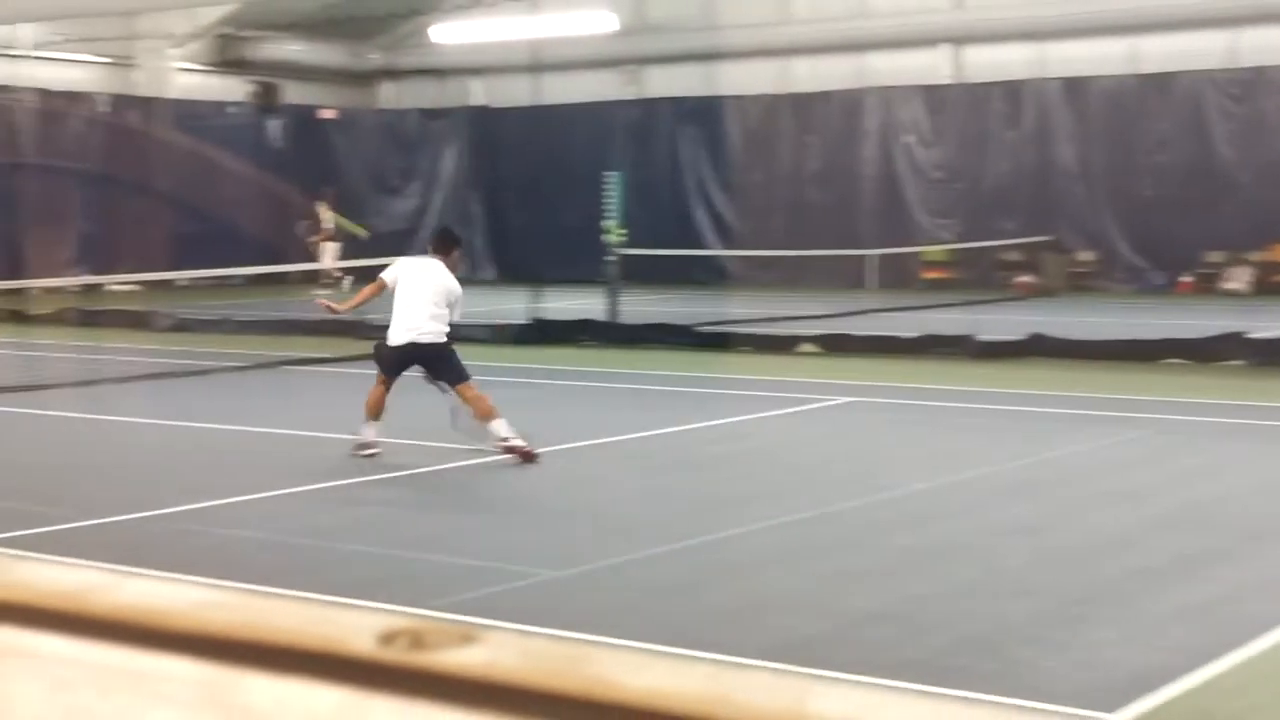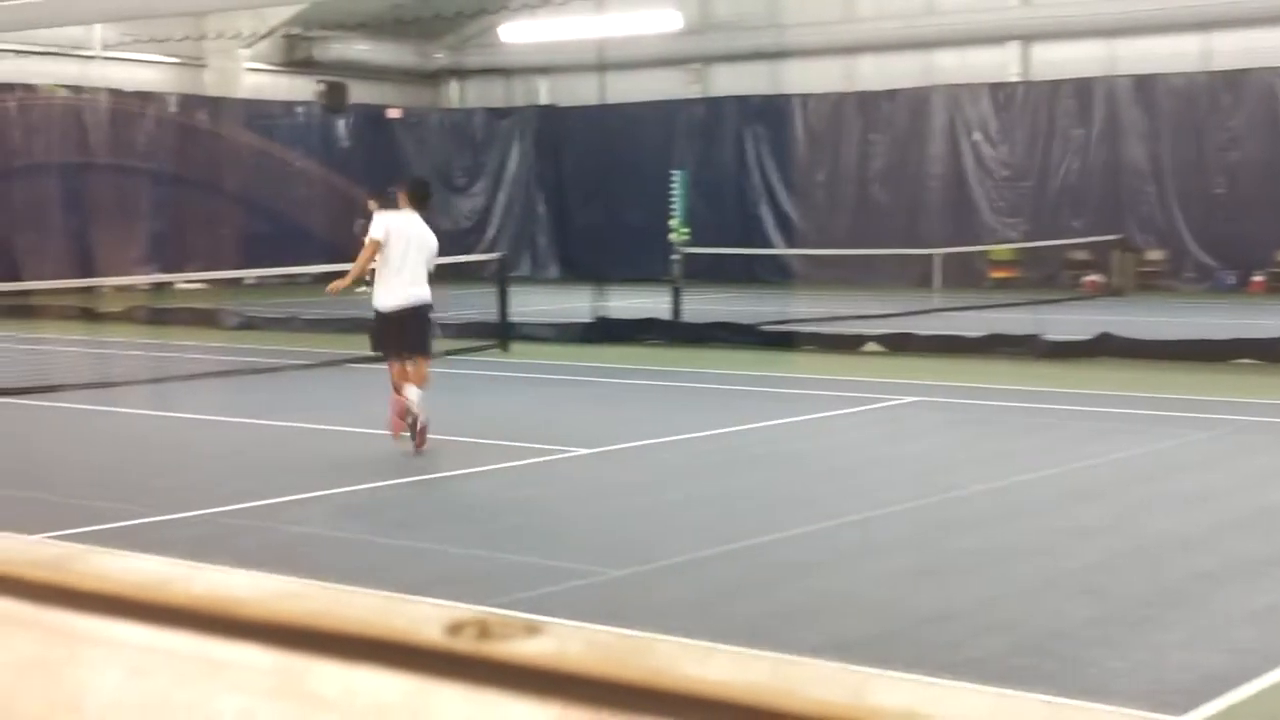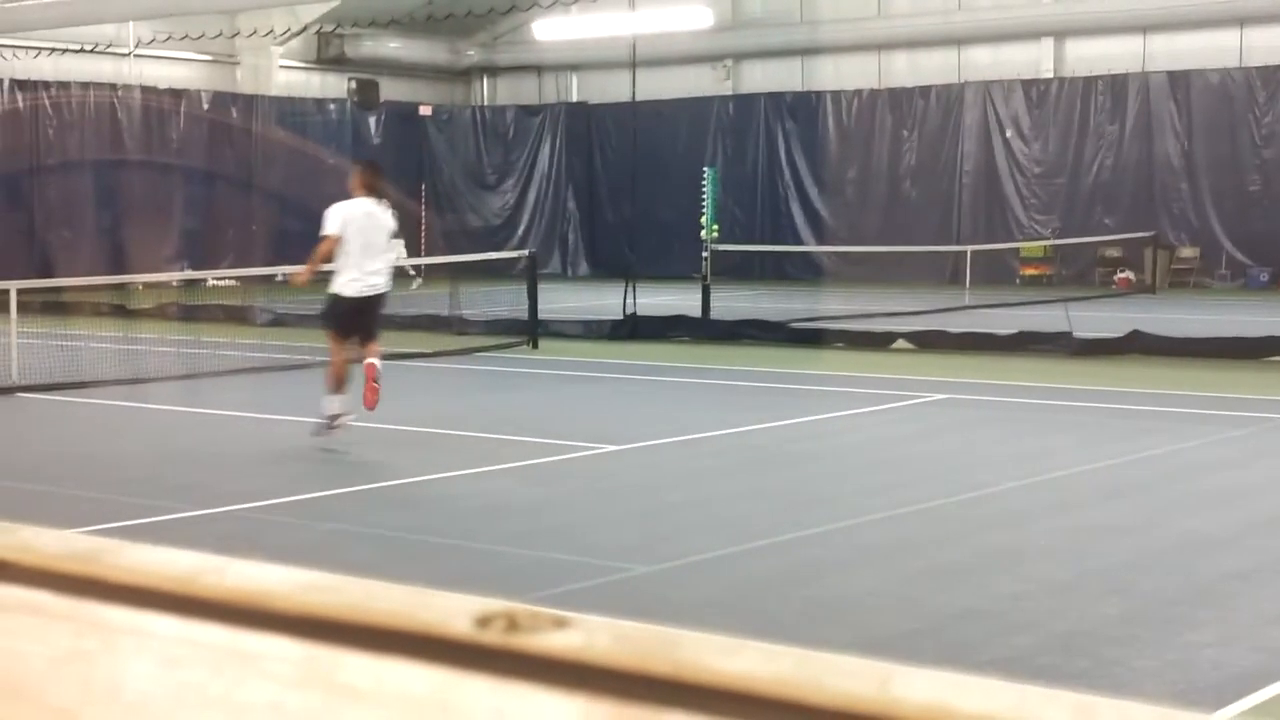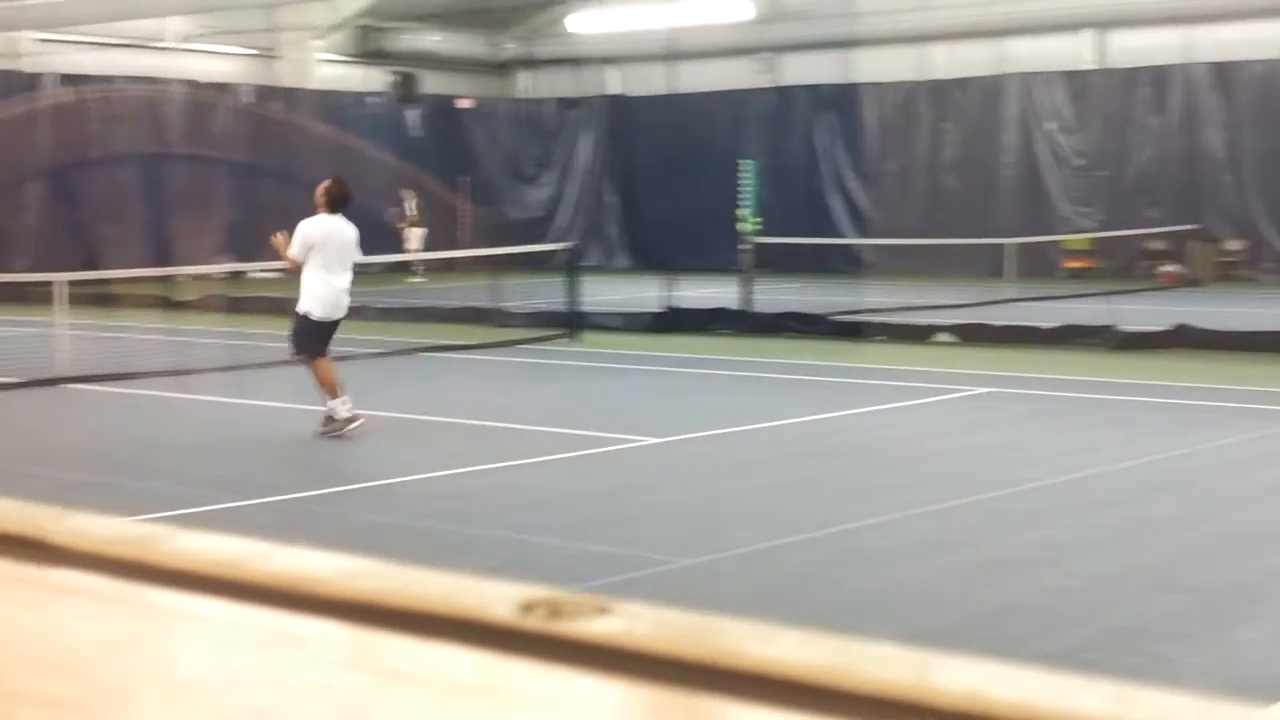
dt=0.2s
person 1, frame 1
left shoulder: (405, 264)
right shoulder: (452, 284)
left elbow: (375, 288)
left wrist: (344, 308)
left hip: (399, 338)
right hip: (433, 340)
left knee: (383, 382)
right knee: (467, 391)
left ankle: (368, 439)
right ankle: (508, 439)
person 1, frame 2
left shoulder: (385, 218)
right shoulder: (429, 236)
left elbow: (370, 250)
left wrist: (347, 280)
left hip: (389, 303)
right hip: (418, 302)
left knee: (396, 361)
right knee: (419, 362)
left ankle: (405, 407)
right ankle: (411, 406)
person 1, frame 3
left shoulder: (341, 210)
right shoulder: (387, 216)
left elbow: (327, 247)
left wrist: (307, 272)
left hip: (348, 289)
right hip: (376, 288)
left knee: (338, 347)
right knee: (368, 342)
left ankle: (334, 410)
right ankle: (372, 368)
person 1, frame 4
left shoulder: (308, 226)
right shoulder: (351, 231)
left elbow: (292, 264)
left wrist: (282, 247)
left hip: (315, 305)
right hip: (337, 303)
left knee: (315, 358)
right knee: (317, 356)
left ankle: (345, 413)
right ankle: (338, 410)
